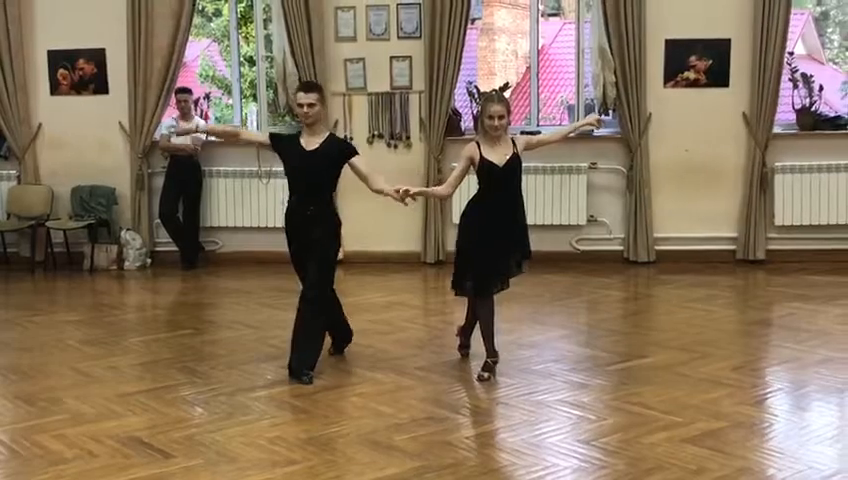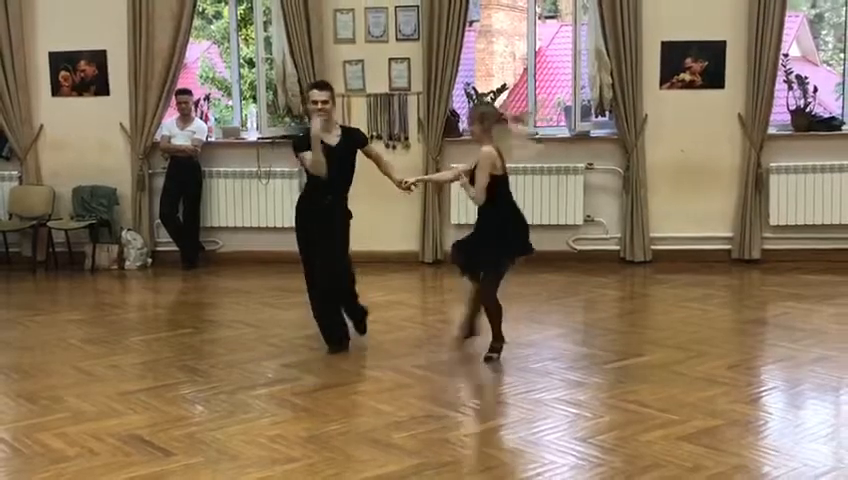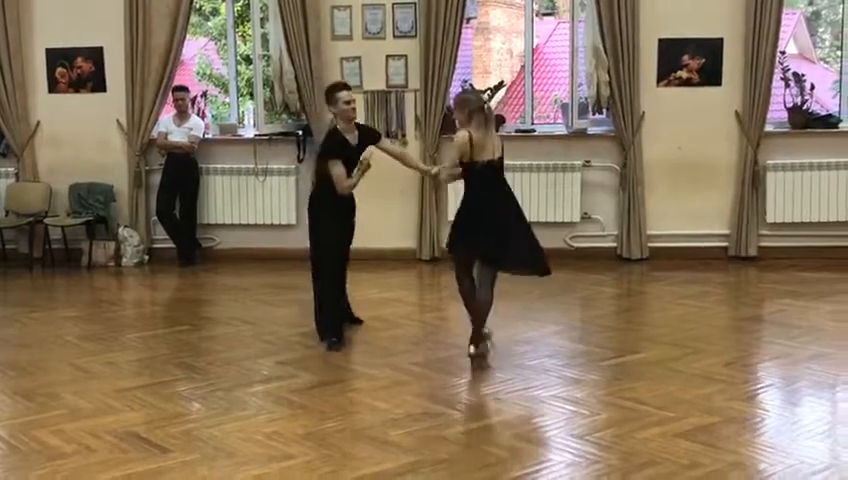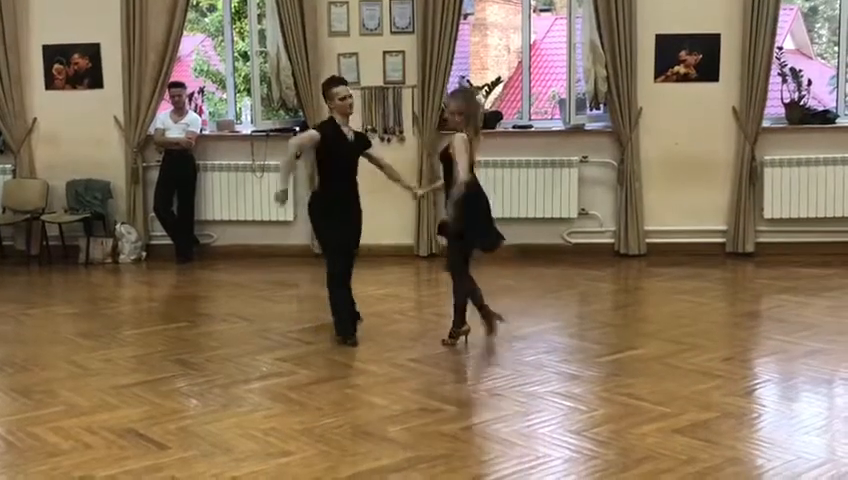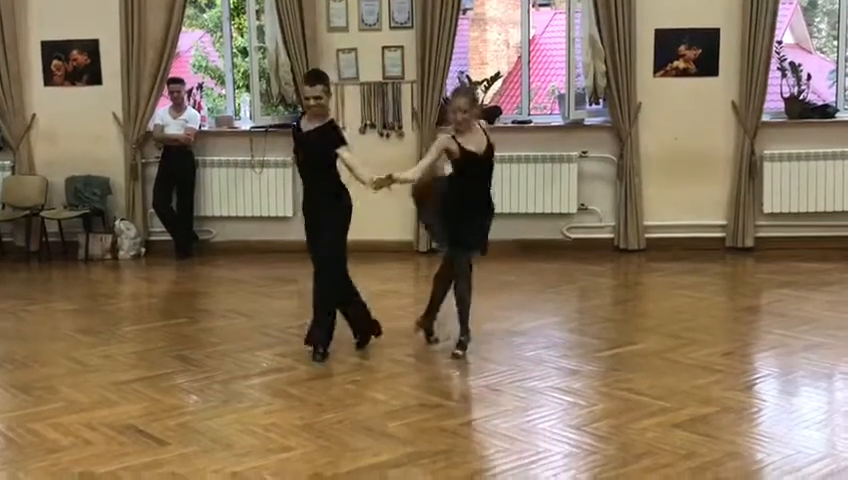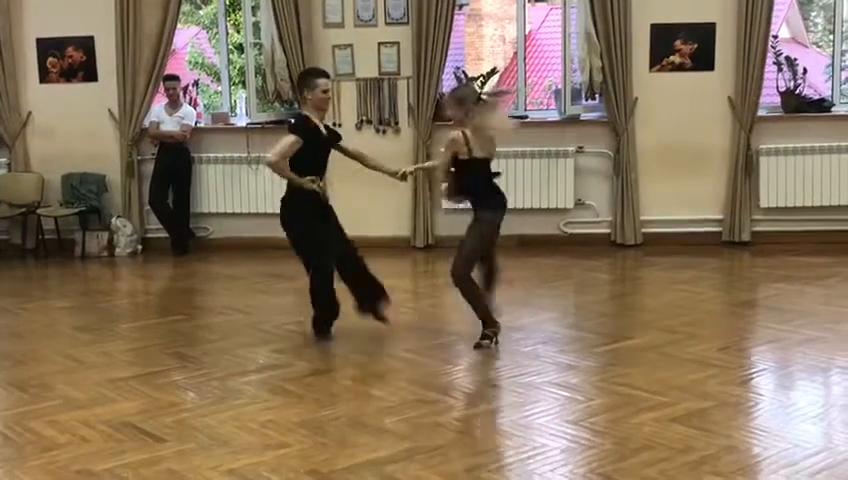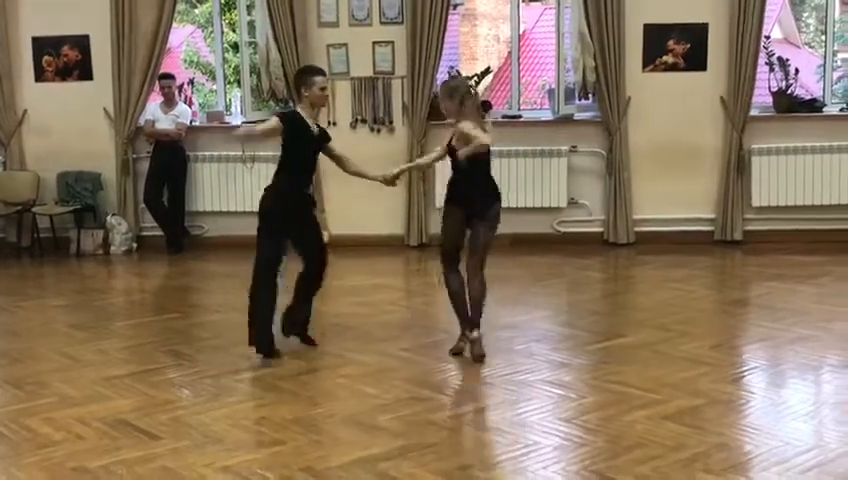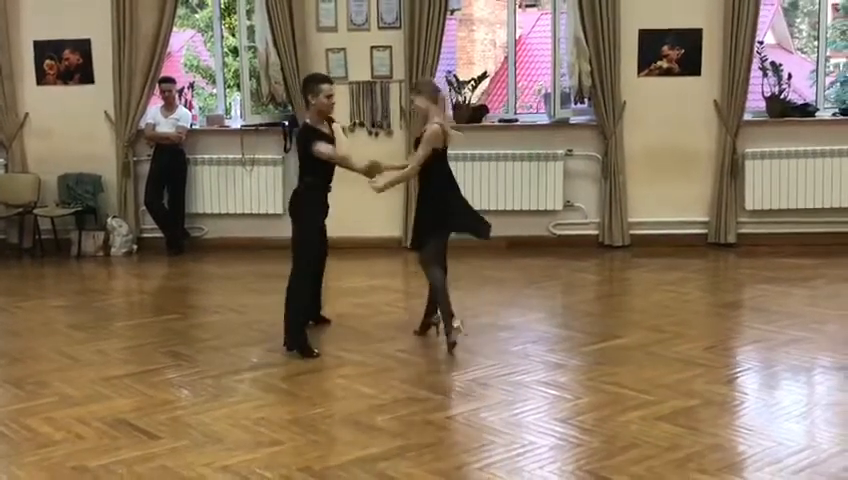
dt=0.5s
person 1, frame 1
left shoulder: (338, 146)
right shoulder: (285, 142)
left elbow: (369, 177)
right elbow: (240, 134)
left wrist: (389, 191)
right wrist: (196, 129)
left hip: (324, 224)
right hip: (296, 222)
left knee: (315, 291)
right knee: (318, 287)
left ankle: (301, 363)
right ankle: (340, 333)
person 1, frame 2
left shoulder: (352, 135)
right shoulder: (302, 141)
left elbow: (376, 158)
right elbow: (319, 171)
left wrist: (396, 179)
right wrist: (316, 136)
left hip: (338, 211)
right hip: (310, 213)
left knee: (339, 269)
right knee: (318, 275)
left ankle: (356, 315)
right ankle: (335, 335)
person 1, frame 3
left shoulder: (364, 133)
right shoulder: (332, 142)
left elbow: (397, 153)
right elbow: (343, 187)
left wrist: (425, 169)
right wrist: (362, 169)
left hip: (345, 207)
right hip: (325, 209)
left knee: (340, 261)
right knee: (326, 265)
left ankle: (342, 312)
right ankle: (331, 331)
person 1, frame 4
left shoulder: (359, 135)
right shoulder: (325, 130)
left elbow: (382, 165)
right elbow: (296, 144)
left wrist: (410, 187)
right wrist: (284, 182)
left hip: (350, 205)
right hip: (325, 206)
left knee: (346, 262)
right knee: (338, 264)
left ankle: (347, 312)
right ankle: (345, 327)
person 1, frame 5
left shoulder: (331, 131)
right shoulder: (301, 122)
left elbow: (349, 160)
left wrist: (370, 180)
right wrist: (300, 159)
left hip: (334, 205)
right hip: (312, 204)
left knee: (328, 270)
right knee: (330, 271)
left ankle: (320, 339)
right ankle: (364, 325)
person 1, frame 6
left shoulder: (324, 130)
right shoulder: (302, 126)
left elbow: (354, 154)
right elbow: (273, 159)
left wrist: (390, 171)
right wrist: (300, 181)
left hip: (315, 204)
right hip: (300, 206)
left knee: (344, 252)
right knee: (321, 265)
right ankle: (323, 323)
person 1, frame 7
left shoulder: (317, 131)
right shoulder: (291, 120)
left elbow: (343, 162)
right elbow: (263, 129)
left wrist: (377, 177)
right wrist: (249, 130)
left hip: (301, 203)
right hip: (279, 202)
left knee: (315, 262)
right knee: (267, 268)
left ankle: (295, 322)
right ankle: (262, 338)
person 1, frame 8
left shoulder: (328, 124)
right shoulder: (307, 132)
left elbow: (338, 156)
right elbow: (333, 154)
left wrist: (365, 167)
right wrist: (365, 167)
left hip: (315, 201)
right hip: (307, 203)
left knee: (316, 259)
right knee: (306, 264)
left ankle: (311, 311)
right ankle: (295, 337)
person 2, frame 1
left shoulder: (519, 143)
right shoulder: (473, 149)
left elbow: (554, 137)
right elbow: (446, 189)
left wrist: (583, 123)
right wrist: (419, 191)
left hip: (509, 224)
right hip: (480, 223)
left knee: (485, 285)
right knee: (483, 286)
left ankle: (466, 331)
right ankle: (490, 355)
person 2, frame 2
left shoulder: (487, 152)
right shoulder: (488, 152)
left elbow: (478, 197)
right elbow: (458, 173)
left wrist: (468, 185)
right wrist: (418, 179)
left hip: (500, 228)
right hip: (497, 224)
left knee: (487, 287)
right knee: (479, 278)
left ankle: (497, 340)
right ankle: (470, 322)
person 2, frame 3
left shoulder: (463, 137)
right shoulder: (493, 137)
left elbow: (446, 176)
left wrist: (455, 170)
right wrist: (463, 169)
left hip: (477, 212)
right hip: (503, 211)
left knee: (463, 270)
right knee: (486, 276)
left ankle: (478, 334)
right ankle: (478, 335)
person 2, frame 4
left shoulder: (459, 140)
right shoulder: (465, 136)
left elbow: (461, 179)
left wrist: (450, 209)
right wrist: (433, 187)
left hip: (467, 210)
right hip: (468, 207)
left knee: (457, 269)
right knee: (458, 268)
person 2, frame 5
left shoulder: (483, 129)
right shoulder: (447, 141)
right elbow: (417, 172)
right wrist: (393, 177)
left hip: (479, 208)
right hip: (457, 209)
left knee: (452, 264)
right knee: (460, 268)
left ankle: (428, 318)
right ankle: (463, 333)
person 2, frame 6
left shoulder: (457, 137)
right shoulder: (486, 131)
left elbow: (444, 171)
left wrist: (453, 186)
right wrist: (419, 167)
left hip: (487, 207)
right hip: (486, 200)
left knee: (460, 271)
right knee: (484, 256)
left ankle: (490, 325)
right ankle: (486, 300)
person 2, frame 7
left shoulder: (464, 128)
right shoulder: (475, 125)
left elbow: (483, 141)
right elbow: (438, 154)
left wrist: (465, 153)
right wrist: (406, 167)
left hip: (461, 200)
right hip: (487, 202)
left knee: (450, 263)
right knee: (475, 268)
left ankle: (469, 329)
right ankle: (471, 329)
person 2, frame 8
left shoulder: (433, 129)
right shoulder: (436, 126)
left elbow: (413, 170)
right elbow: (425, 164)
left wrist: (384, 184)
left hip: (435, 196)
right hip: (442, 194)
left knee: (430, 261)
right knee: (436, 259)
left ankle: (450, 320)
right ankle: (431, 316)
person 3, frame 1
left shoulder: (200, 124)
right shoulder: (168, 123)
left elbow: (194, 150)
right elbow: (162, 145)
left wrist: (172, 147)
right wrist: (183, 145)
left hip: (191, 168)
right hip: (174, 168)
left knee: (190, 213)
right knee: (166, 212)
left ankle: (190, 254)
right ankle: (191, 246)
person 3, frame 2
left shoulder: (200, 126)
right shoulder: (168, 124)
left elbow: (194, 151)
right elbow: (162, 146)
left wrist: (172, 148)
right wrist: (182, 147)
left hip: (191, 169)
right hip: (174, 169)
left knee: (191, 214)
right knee: (166, 212)
left ankle: (190, 255)
right ankle: (191, 247)
person 3, frame 3
left shoulder: (197, 122)
right shoulder: (165, 120)
left elbow: (191, 148)
right elbow: (159, 143)
left wrist: (169, 145)
right wrist: (180, 144)
left hip: (188, 166)
right hip: (171, 165)
left knee: (188, 211)
right knee: (162, 209)
left ankle: (187, 251)
right ankle: (187, 244)
person 3, frame 4
left shoulder: (194, 118)
right shoulder: (162, 116)
left elbow: (189, 144)
right elbow: (157, 140)
left wrist: (167, 142)
right wrist: (178, 140)
left hip: (185, 162)
right hip: (168, 162)
left knee: (185, 207)
right knee: (160, 206)
left ankle: (185, 248)
right ankle: (185, 241)
person 3, frame 5
left shoulder: (193, 114)
right shoulder: (161, 113)
left elbow: (187, 140)
right elbow: (156, 136)
left wrist: (166, 138)
right wrist: (177, 136)
left hip: (184, 158)
right hip: (167, 158)
left knee: (184, 203)
right knee: (159, 202)
left ankle: (184, 243)
right ankle: (185, 237)
person 3, frame 6
left shoulder: (188, 111)
right shoulder: (157, 109)
left elbow: (183, 137)
right elbow: (151, 133)
left wrist: (161, 135)
right wrist: (173, 133)
left hip: (180, 155)
right hip: (163, 155)
left knee: (181, 199)
right knee: (155, 199)
left ankle: (180, 240)
right ankle: (182, 234)
person 3, frame 7
left shoulder: (184, 109)
right shoulder: (152, 107)
left elbow: (178, 135)
right elbow: (147, 131)
left wrist: (157, 134)
right wrist: (168, 132)
left hip: (175, 154)
right hip: (158, 153)
left knee: (176, 198)
right knee: (150, 197)
left ankle: (175, 238)
right ankle: (176, 231)
person 3, frame 8
left shoulder: (184, 113)
right shoulder: (153, 111)
left elbow: (179, 138)
right elbow: (147, 134)
left wrist: (157, 138)
right wrist: (168, 135)
left hip: (176, 157)
right hip: (159, 157)
left knee: (176, 200)
right knee: (151, 200)
left ankle: (175, 241)
right ankle: (177, 234)
